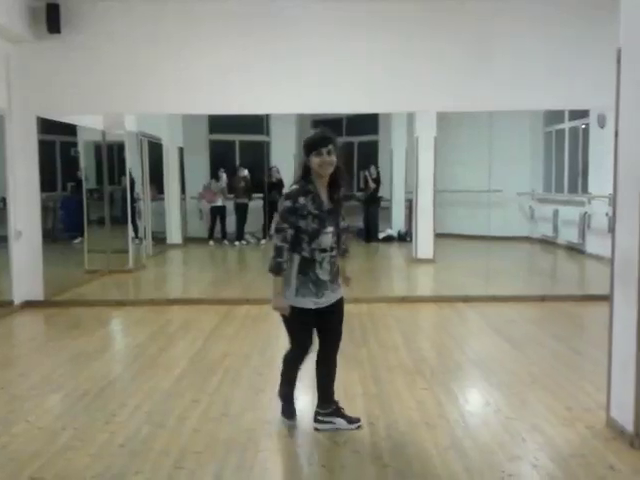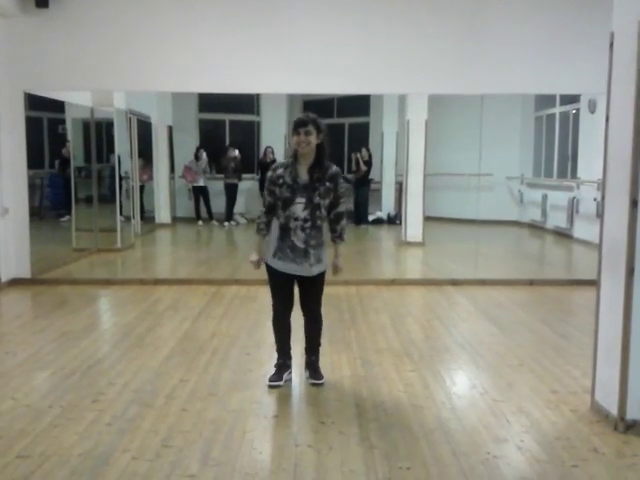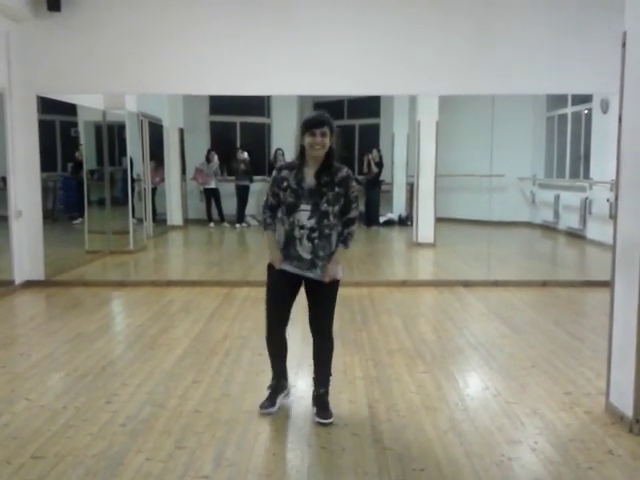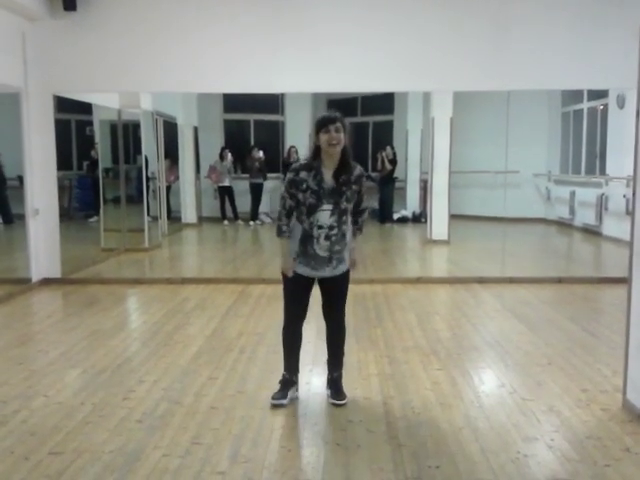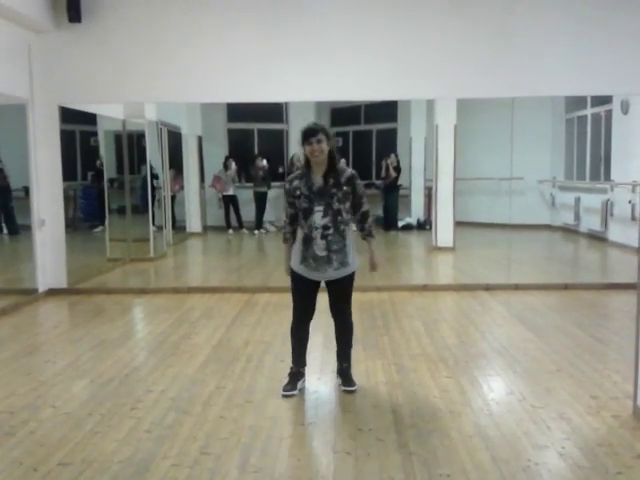
dt=1s
person 1, frame 1
left shoulder: (336, 192)
right shoulder: (295, 197)
right elbow: (281, 246)
left wrist: (341, 267)
right wrist: (278, 293)
left hip: (327, 284)
right hip: (298, 285)
left knee: (331, 346)
right knee: (301, 346)
left ankle: (326, 410)
right ankle: (286, 396)
person 1, frame 2
left shoulder: (331, 174)
right shoulder: (278, 171)
left elbow: (337, 215)
right elbow: (267, 211)
left wrist: (337, 254)
right wrist: (259, 249)
left hip: (314, 257)
right hip: (279, 256)
left knee: (312, 312)
right knee: (281, 311)
left ankle: (312, 363)
right ankle: (283, 364)
person 1, frame 3
left shoulder: (342, 177)
right shoulder: (284, 172)
left elbow: (350, 221)
right elbow: (269, 211)
left wrist: (336, 260)
right wrist: (272, 249)
left hip: (324, 267)
right hip: (285, 262)
left knee: (322, 331)
right knee: (275, 325)
left ankle: (321, 395)
right ankle: (278, 385)
person 1, frame 4
left shoulder: (355, 174)
right shoulder: (299, 172)
left elbow: (359, 213)
right elbow: (284, 215)
left wrist: (353, 247)
right wrist: (285, 255)
left hip: (337, 262)
right hip: (299, 259)
left knee: (335, 321)
right knee: (293, 319)
left ankle: (334, 380)
right ankle: (289, 380)
person 1, frame 5
left shoulder: (348, 177)
right shoulder: (294, 182)
left elbow: (363, 215)
right elbow: (290, 222)
left wrist: (370, 250)
right wrist: (287, 257)
left hip: (341, 261)
right hip: (304, 263)
left knee: (342, 317)
right knee: (300, 318)
left ankle: (344, 370)
right ankle: (297, 372)
